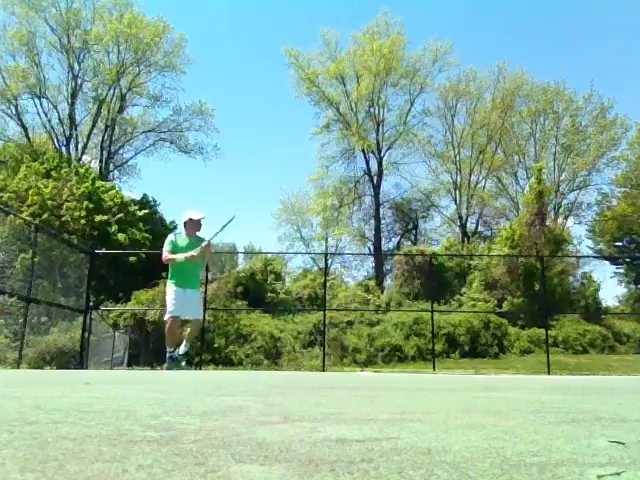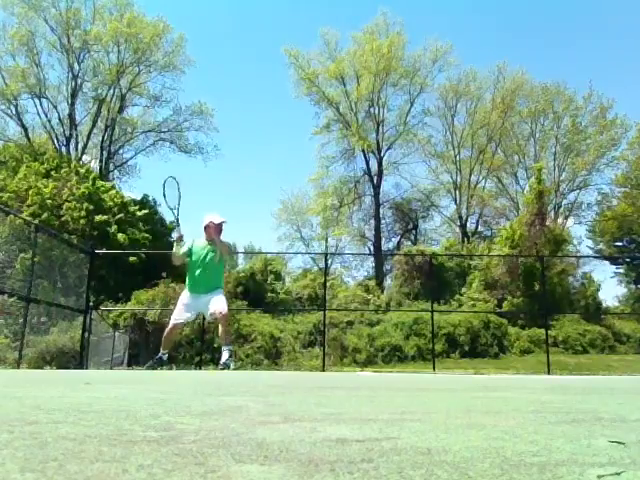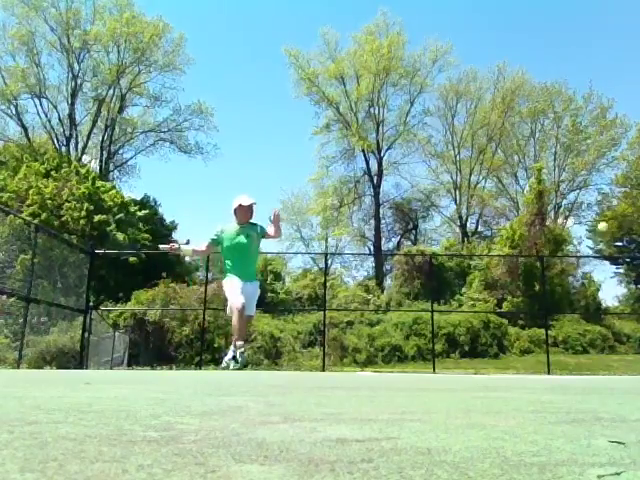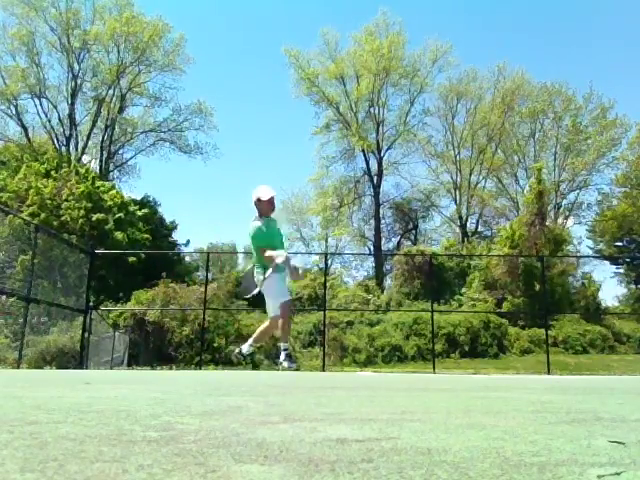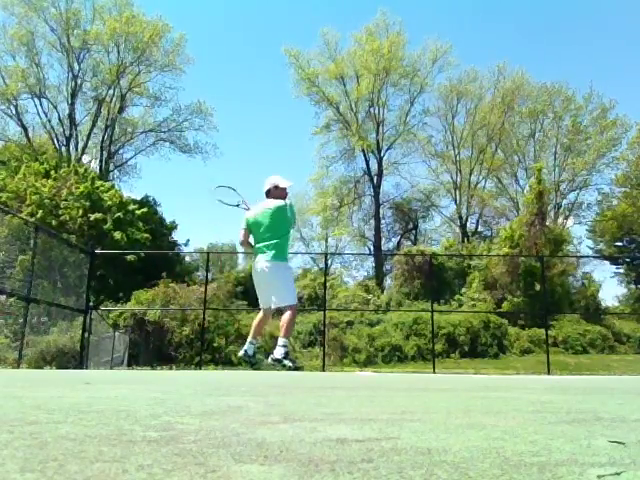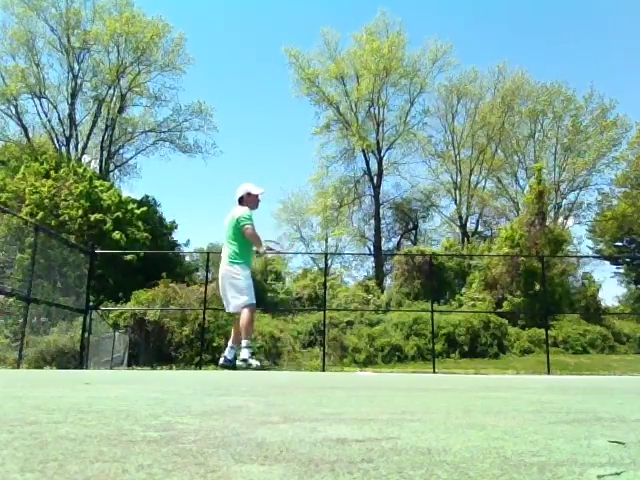
dt=0.4s
person 1, frame 1
left shoulder: (201, 241)
right shoulder: (173, 237)
left elbow: (209, 260)
right elbow: (165, 258)
left wrist: (207, 250)
right wrist: (185, 256)
left hip: (194, 289)
right hip: (176, 286)
left knee: (197, 323)
right knee: (172, 320)
left ankle: (182, 351)
right ankle: (170, 354)
person 1, frame 2
left shoulder: (222, 245)
right shoulder: (192, 244)
left elbow: (227, 253)
right elbow: (177, 261)
left wrist: (216, 238)
right wrist: (178, 246)
left hip: (213, 292)
right hip: (190, 294)
left knee: (223, 314)
right knee: (174, 327)
left ankle: (226, 357)
right ankle: (162, 356)
person 1, frame 3
left shoulder: (257, 229)
right shoulder: (223, 232)
left elbow: (275, 234)
right elbow: (204, 251)
left wrist: (276, 223)
right wrist: (181, 248)
left hip: (252, 282)
right hip: (233, 279)
left knee: (246, 319)
right knee: (238, 307)
left ankle: (230, 356)
right ankle: (239, 351)
person 1, frame 4
left shoulder: (270, 221)
right shoulder: (257, 227)
right elbow: (266, 256)
left wrist: (289, 266)
right wrist: (279, 256)
left hip: (278, 274)
right hip: (269, 276)
left knee: (275, 321)
right knee: (286, 307)
left ankle: (246, 348)
right ankle: (285, 354)
person 1, frame 5
left shoulder: (252, 213)
right shoulder: (285, 206)
left elbow: (243, 241)
right elbow: (292, 224)
left hip: (259, 265)
right hip: (277, 264)
left knee: (267, 309)
right knee: (290, 307)
left ankle: (249, 349)
right ankle: (280, 352)
person 1, frame 6
left shoulder: (234, 215)
right shoulder: (243, 212)
right elbow: (253, 237)
left wrist: (253, 249)
right wrist: (260, 249)
left hip: (230, 268)
right hip: (236, 268)
left knee: (242, 312)
right knee: (247, 308)
left ankle: (229, 356)
right ankle: (246, 354)
